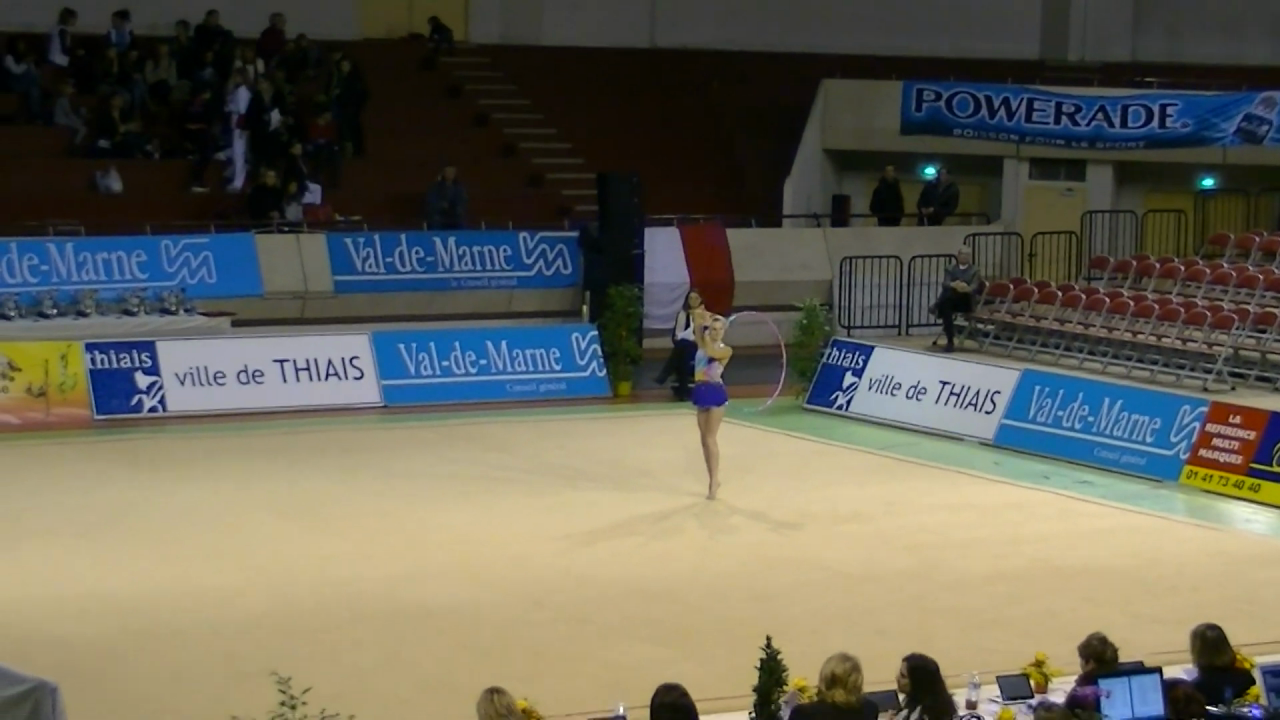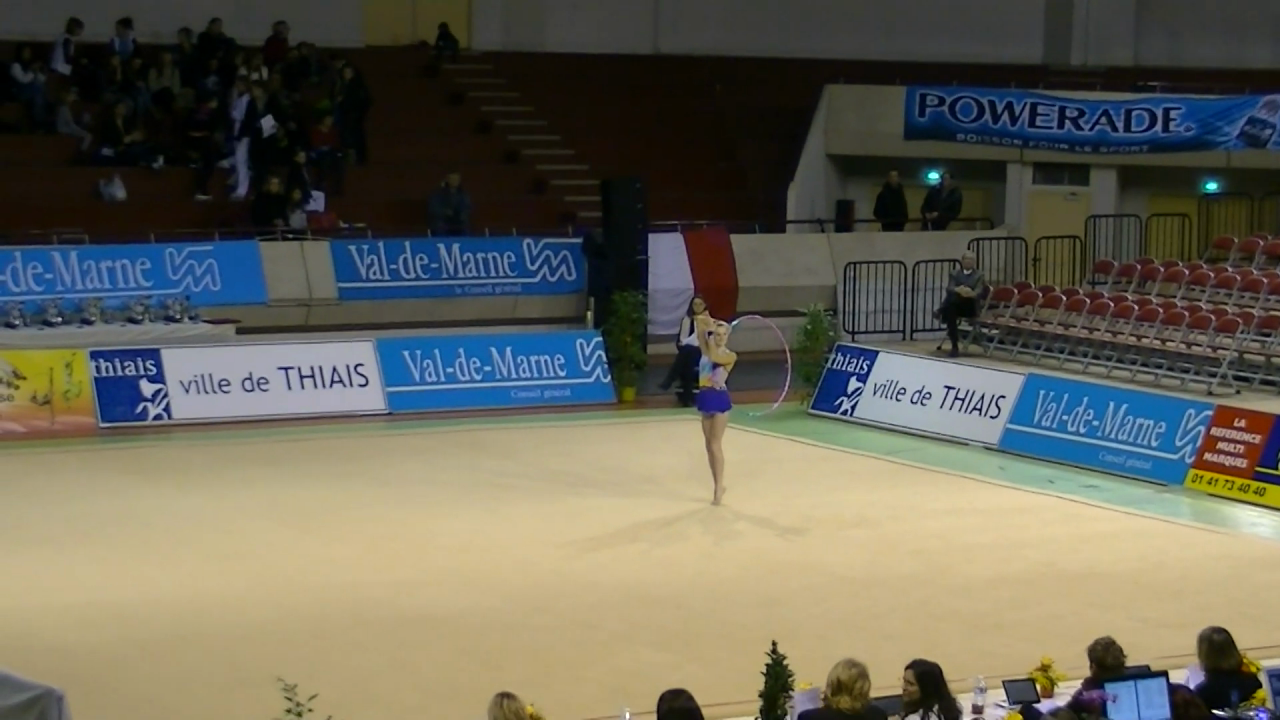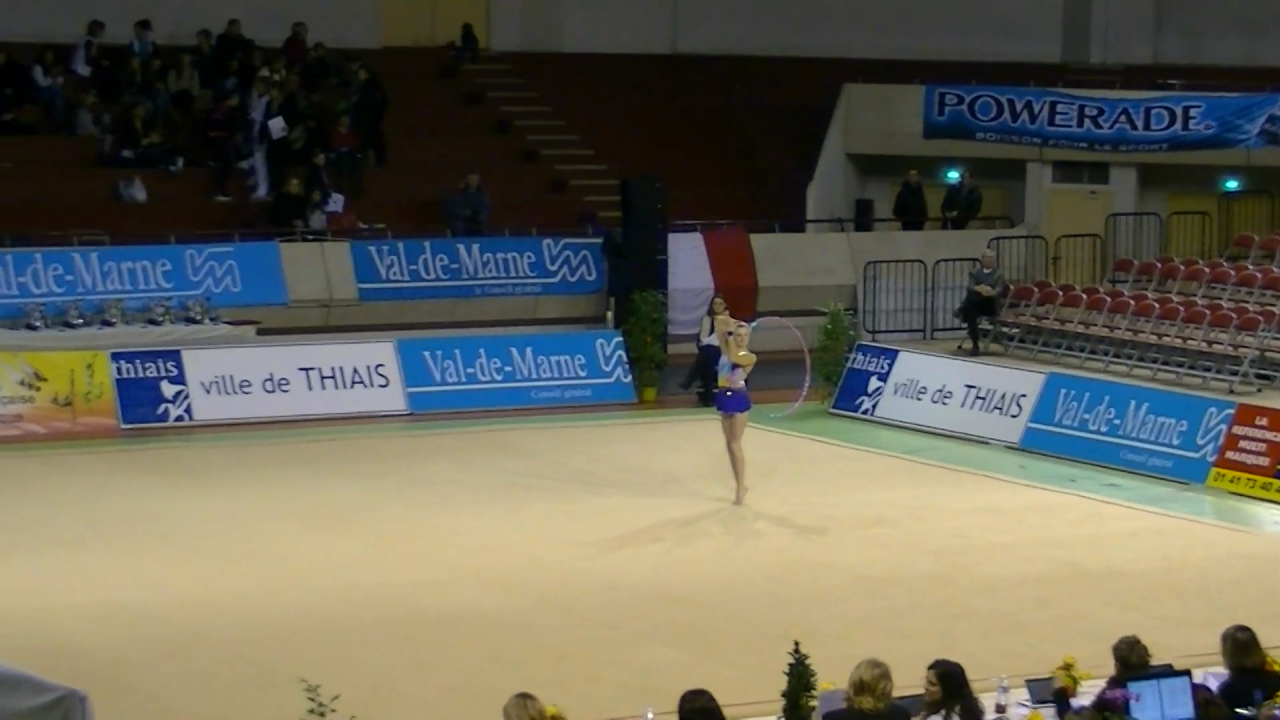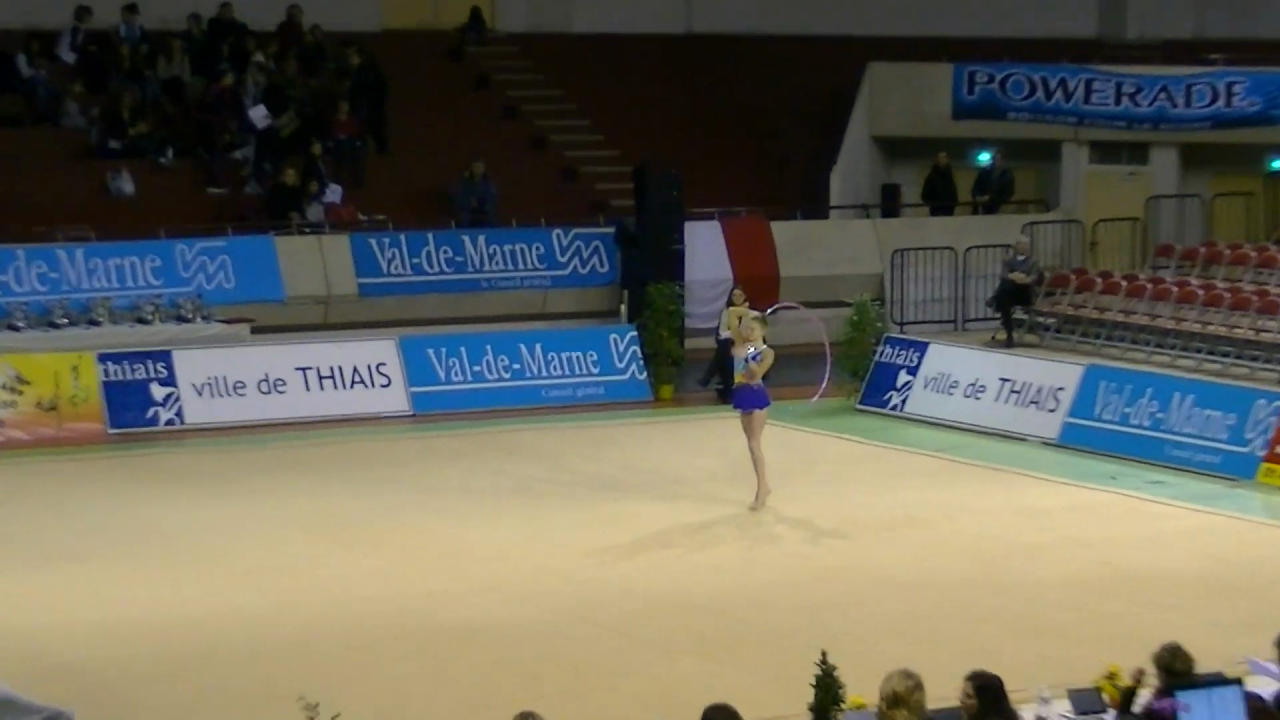
dt=0.3s
person 1, frame 1
left shoulder: (726, 350)
right shoulder: (701, 343)
left elbow: (710, 351)
right elbow: (696, 314)
left wrist: (706, 333)
left hip: (715, 393)
right hip: (701, 391)
left knee: (710, 439)
right knee: (704, 440)
left ankle: (714, 480)
right ankle: (713, 479)
person 1, frame 2
left shoulder: (730, 356)
right shoulder: (706, 349)
left elbow: (714, 357)
right elbow: (699, 320)
left wrist: (711, 337)
left hip: (719, 398)
right hip: (705, 397)
left knee: (715, 445)
right knee: (709, 445)
left ankle: (719, 486)
right ankle: (718, 485)
person 1, frame 3
left shoulder: (750, 358)
right shoulder: (726, 349)
left elbow: (734, 357)
right elbow: (718, 320)
left wrist: (731, 332)
right wrist: (733, 325)
left hip: (738, 399)
right hip: (724, 398)
left knee: (735, 445)
right knee: (730, 446)
left ankle: (741, 487)
right ankle: (740, 485)
person 1, frame 4
left shoulder: (767, 352)
right shoulder: (741, 343)
left elbow: (756, 374)
right elbow: (732, 313)
left wrist: (745, 357)
right wrist: (750, 314)
left hip: (756, 396)
right hip: (741, 395)
left knee: (754, 444)
right knee: (752, 445)
left ankle: (761, 489)
right ankle: (763, 486)
